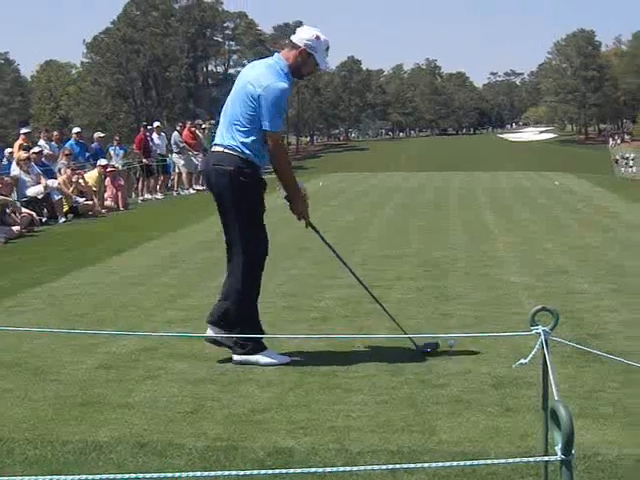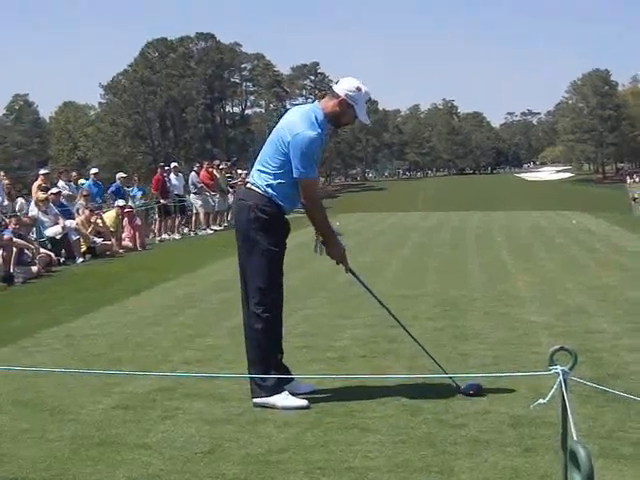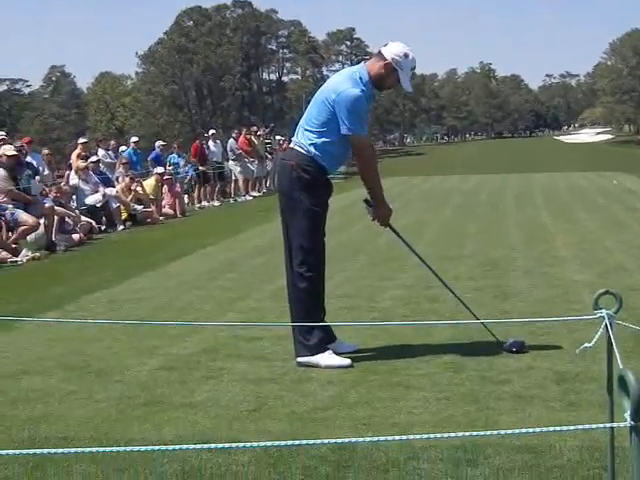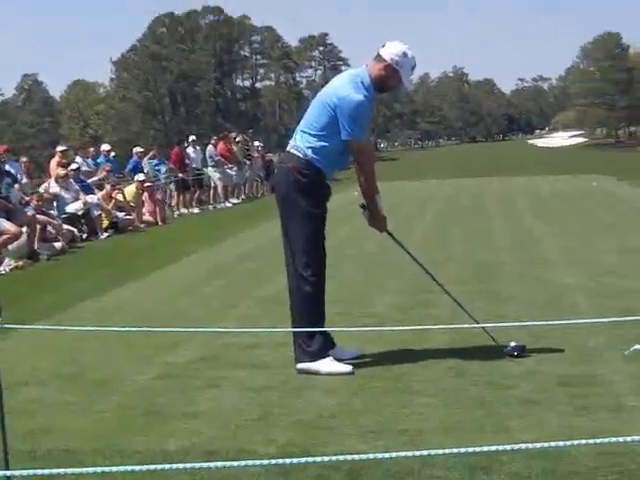
dt=1s
person 1, frame 1
left shoulder: (258, 68)
right shoulder: (277, 84)
right elbow: (275, 149)
left wrist: (289, 182)
right wrist: (295, 195)
left hip: (222, 164)
right hip: (237, 170)
left knee: (247, 253)
right knee: (248, 258)
left ankle: (223, 323)
right ankle: (246, 344)
person 1, frame 2
left shoulder: (306, 114)
right shoulder: (307, 133)
left elbow: (307, 191)
right elbow: (309, 197)
left wrist: (326, 230)
right wrist: (331, 242)
left hip: (263, 211)
right hip: (259, 213)
left knee: (269, 299)
right knee: (262, 300)
left ankle: (276, 374)
right ankle: (266, 387)
person 1, frame 3
left shoulder: (358, 83)
right shoulder: (351, 91)
left elbow: (366, 148)
right elbow: (362, 154)
left wrist: (378, 196)
right wrist: (379, 202)
left hip: (309, 173)
right hip: (301, 173)
left knee: (311, 259)
right knee: (304, 261)
left ankle: (320, 336)
right ankle: (310, 347)
person 1, frame 4
left shoulder: (357, 83)
right shoulder: (354, 96)
left elbow: (364, 153)
right elbow: (362, 158)
left wrist: (372, 197)
right wrist: (374, 209)
left hip: (304, 176)
right hip: (300, 177)
left knee: (312, 264)
right knee: (307, 266)
left ankle: (318, 343)
right ankle: (310, 353)
